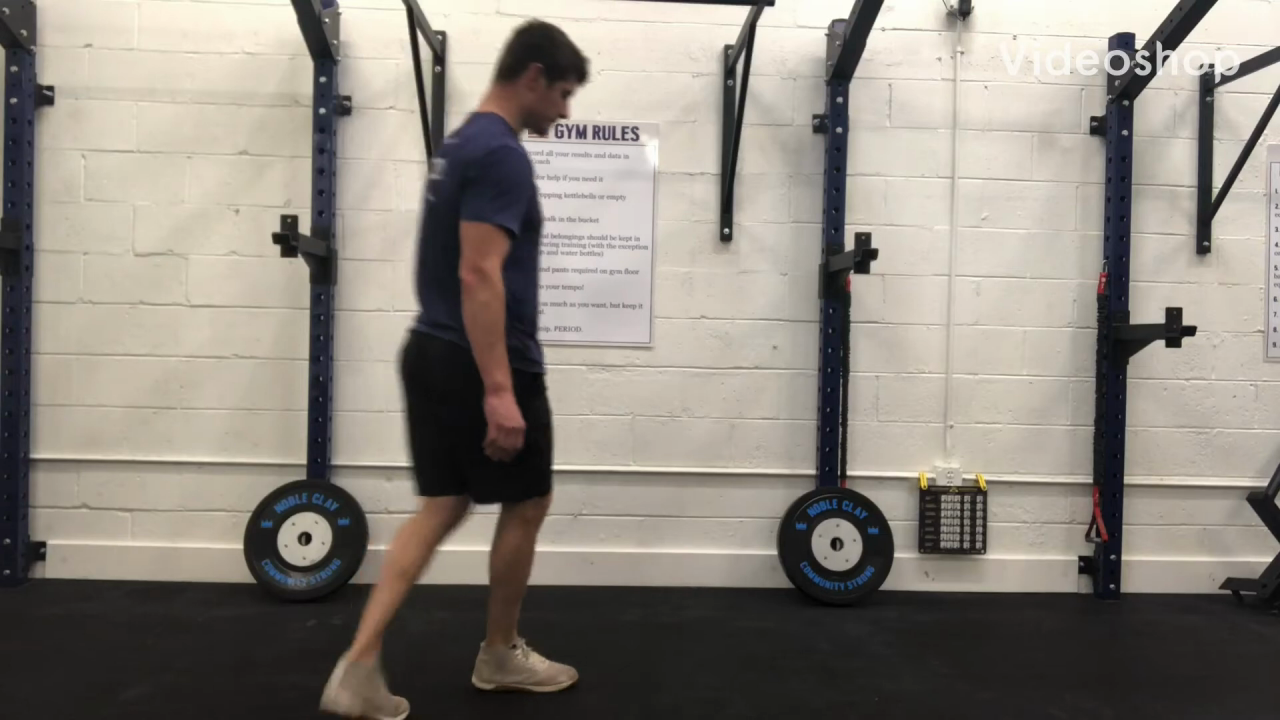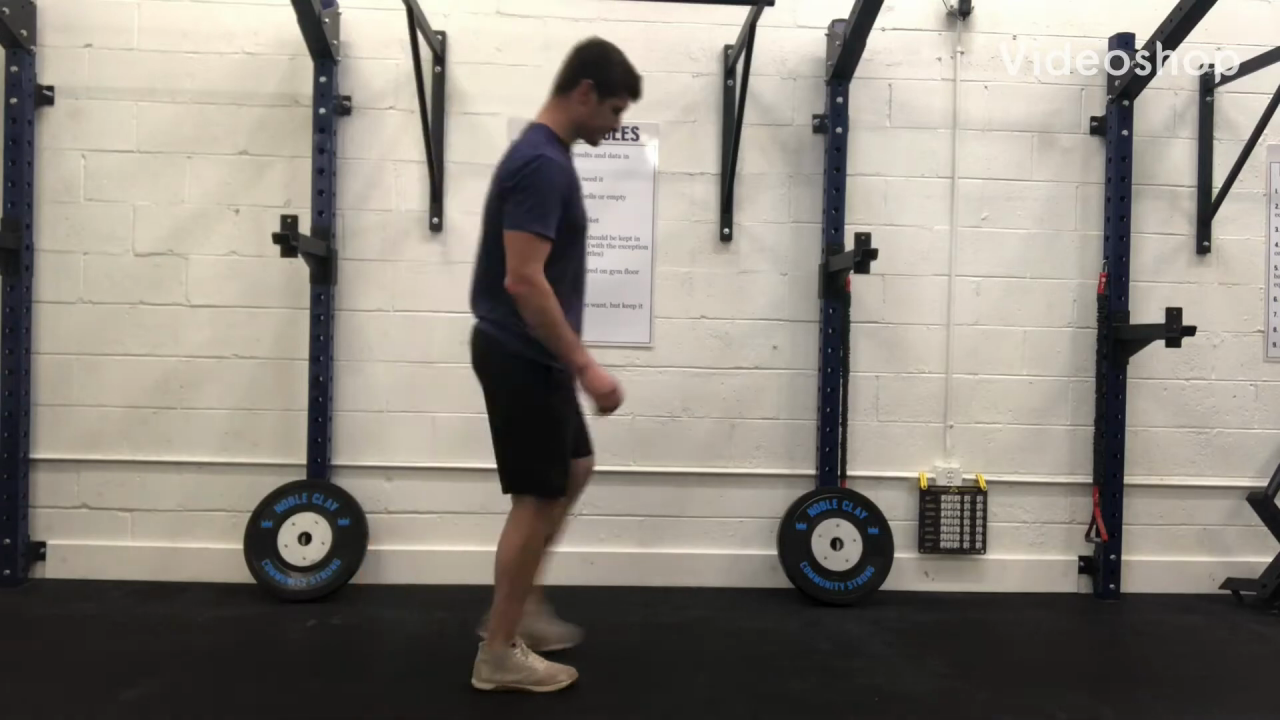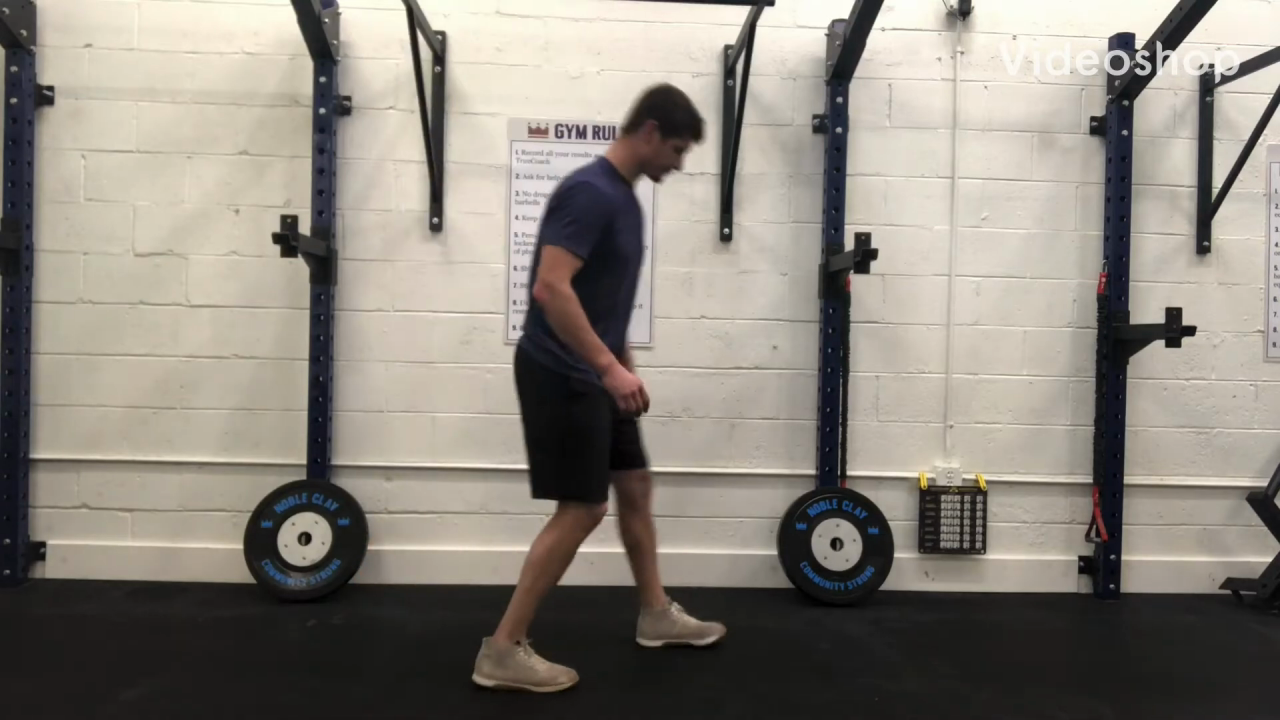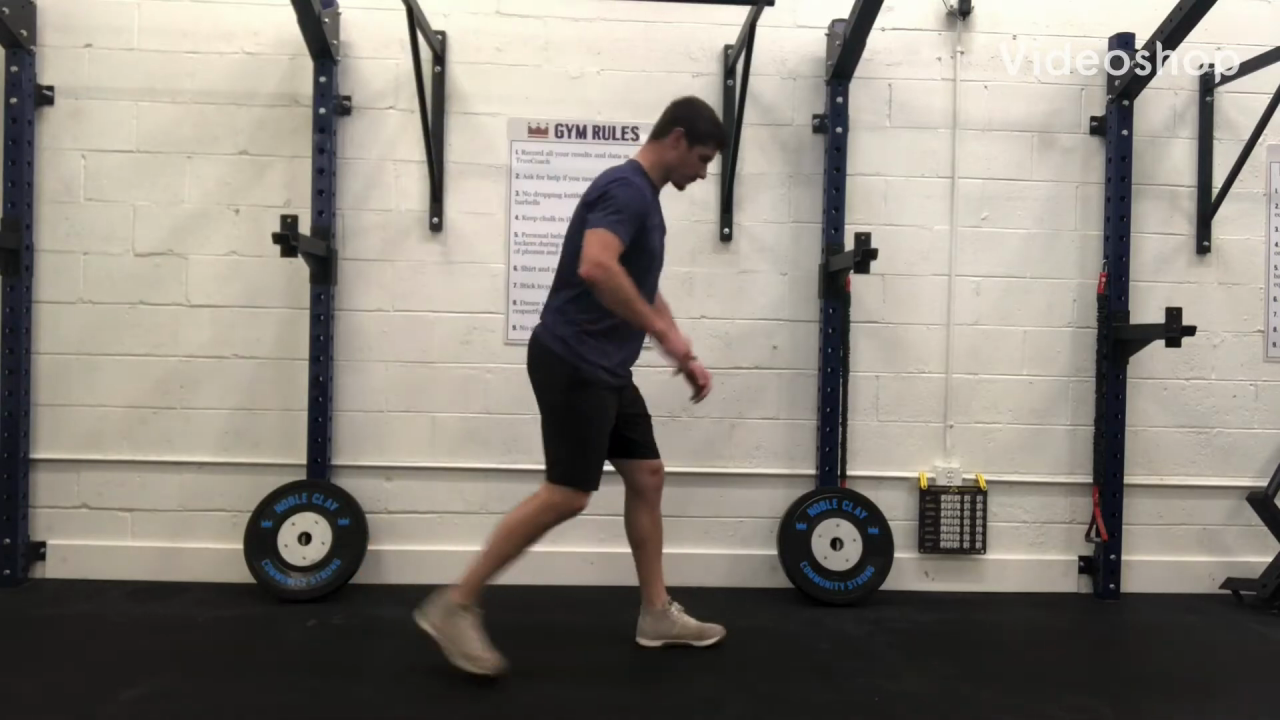
dt=0.3s
person 1, frame 1
left shoulder: (460, 145)
right shoulder: (501, 155)
right elbow: (480, 276)
right wrist: (499, 390)
left hip: (432, 351)
right hip: (487, 363)
left knee: (441, 507)
right knee: (526, 503)
right ankle: (500, 654)
person 1, frame 2
left shoulder: (541, 156)
right shoulder: (543, 165)
right elbow: (522, 278)
right wrist: (585, 366)
left hip: (529, 354)
right hip: (525, 357)
left knee: (572, 473)
right knee: (540, 497)
left ankle: (521, 608)
right ankle: (499, 652)
person 1, frame 3
left shoulder: (622, 196)
right shoulder: (590, 192)
right elbow: (550, 288)
left wrist: (620, 365)
right wrist: (610, 368)
left hip: (586, 373)
right hip: (561, 374)
left knee: (635, 487)
right knee: (581, 508)
left ankle: (657, 614)
right ankle: (504, 650)
person 1, frame 4
left shoulder: (645, 197)
right shoulder: (623, 189)
left elbow: (644, 290)
right elbow: (596, 268)
left wrist: (684, 356)
right wrist: (662, 334)
left hip: (604, 366)
right hip: (571, 361)
left knee: (646, 478)
right knee: (566, 494)
left ankle: (657, 613)
right ankle: (454, 604)
